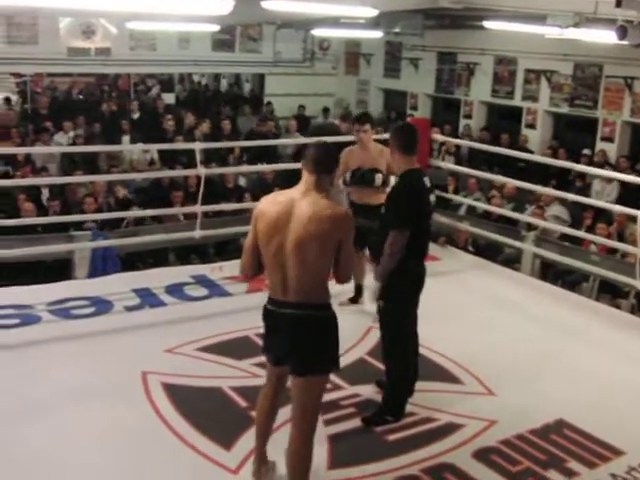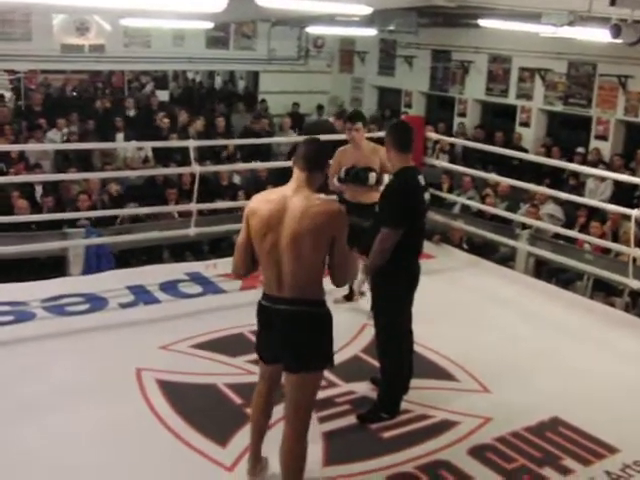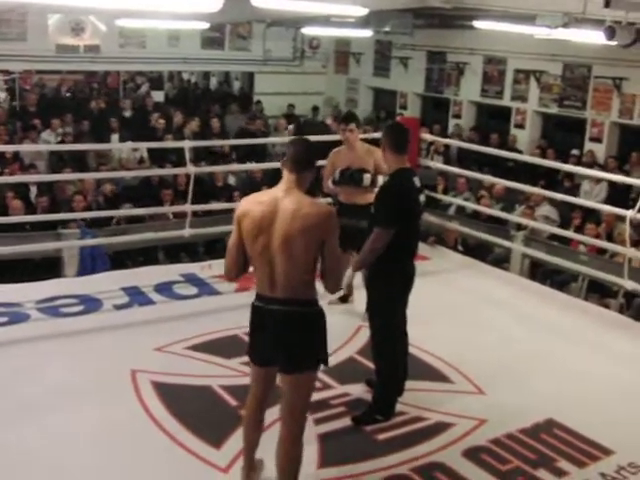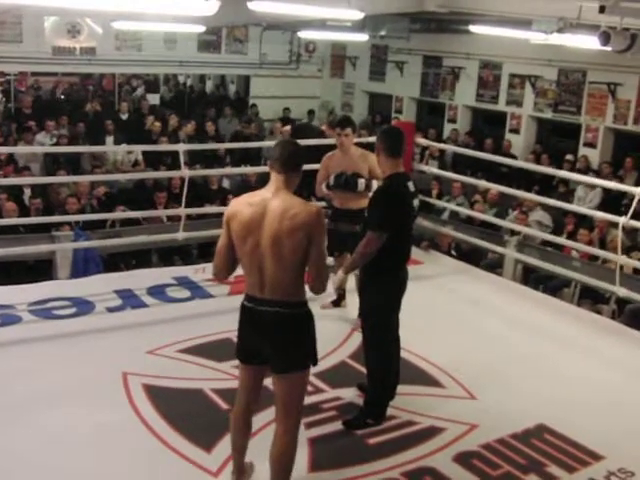
dt=0.1s
person 1, frame 1
left shoulder: (265, 206)
right shoulder: (337, 217)
left elbow: (248, 271)
right elbow: (343, 275)
left hip: (275, 314)
right hip: (313, 320)
left knee: (273, 385)
right knee: (304, 420)
person 1, frame 2
left shoulder: (256, 204)
right shoulder: (332, 213)
left elbow: (239, 269)
right elbow: (341, 279)
right wrist: (349, 253)
left hip: (268, 310)
right hip: (308, 317)
left knee: (266, 384)
right knee: (297, 418)
person 1, frame 3
left shoulder: (246, 206)
right shoulder: (321, 215)
left elbow: (231, 272)
right elbow: (332, 285)
right wrist: (339, 260)
left hip: (262, 313)
right hip: (301, 318)
left knee: (257, 394)
right knee: (293, 418)
person 1, frame 4
left shoulder: (236, 208)
right shoulder: (310, 214)
left elbow: (220, 272)
right elbow: (317, 286)
right wrist: (316, 256)
left hip: (251, 313)
right hip: (290, 319)
left knee: (245, 398)
right knee: (288, 419)
person 2, frame 1
left shoulder: (403, 189)
right shoulder: (422, 181)
left elbow: (396, 241)
left wrist: (378, 278)
left hip: (399, 275)
right hip: (414, 269)
left knee: (394, 337)
right knee: (406, 330)
left ankle: (393, 405)
right ankle: (405, 383)
person 2, frame 2
left shoulder: (397, 187)
right shoulder: (417, 179)
left elbow: (387, 238)
left wrist: (365, 272)
left hip: (393, 272)
right hip: (408, 266)
left knee: (389, 334)
right knee: (401, 328)
left ankle: (388, 402)
right ankle: (400, 380)
person 2, frame 3
left shoulder: (393, 188)
right shoulder: (413, 181)
left elbow: (379, 239)
left wrist: (352, 269)
left hip: (387, 273)
right hip: (403, 267)
left knee: (384, 336)
right knee: (396, 330)
left ankle: (383, 405)
right ankle: (394, 383)
person 2, frame 4
left shoulder: (387, 192)
right shoulder: (408, 185)
left elbow: (372, 243)
left wrist: (344, 271)
left hip: (380, 277)
right hip: (396, 271)
left knee: (376, 340)
right knee: (388, 334)
left ankle: (374, 409)
right ankle: (386, 387)
person 3, frame 1
left shoulder: (385, 153)
right shoulder: (347, 154)
right elbow: (338, 182)
left wrist: (382, 181)
right wrist: (349, 181)
left hip: (378, 211)
right hip: (355, 209)
right knee: (357, 254)
right ankle: (358, 293)
person 3, frame 2
left shoulder: (378, 152)
right shoulder: (341, 153)
right elbow: (332, 183)
left wrist: (376, 179)
right wrist: (343, 179)
left hip: (372, 209)
right hip: (349, 207)
right ankle: (352, 291)
person 3, frame 3
left shoulder: (372, 153)
right shoulder: (335, 155)
right elbow: (326, 186)
left wrist: (370, 180)
right wrist: (337, 180)
left hip: (367, 211)
right hip: (344, 210)
right knee: (346, 254)
right ankle: (347, 292)
person 3, frame 4
left shoulder: (367, 157)
right shoulder: (328, 159)
right elbow: (319, 190)
left wrist: (364, 185)
right wrist: (332, 185)
left hip: (360, 216)
right hip: (337, 214)
right knee: (339, 258)
right ankle: (340, 297)
